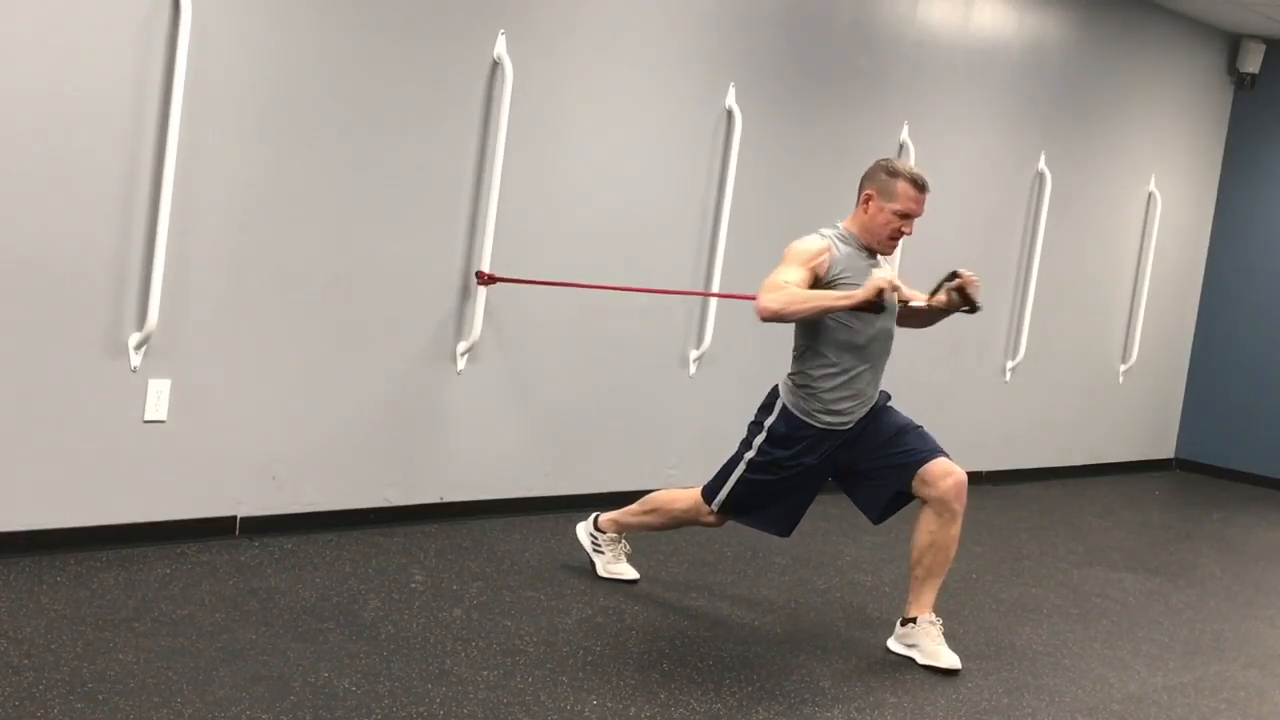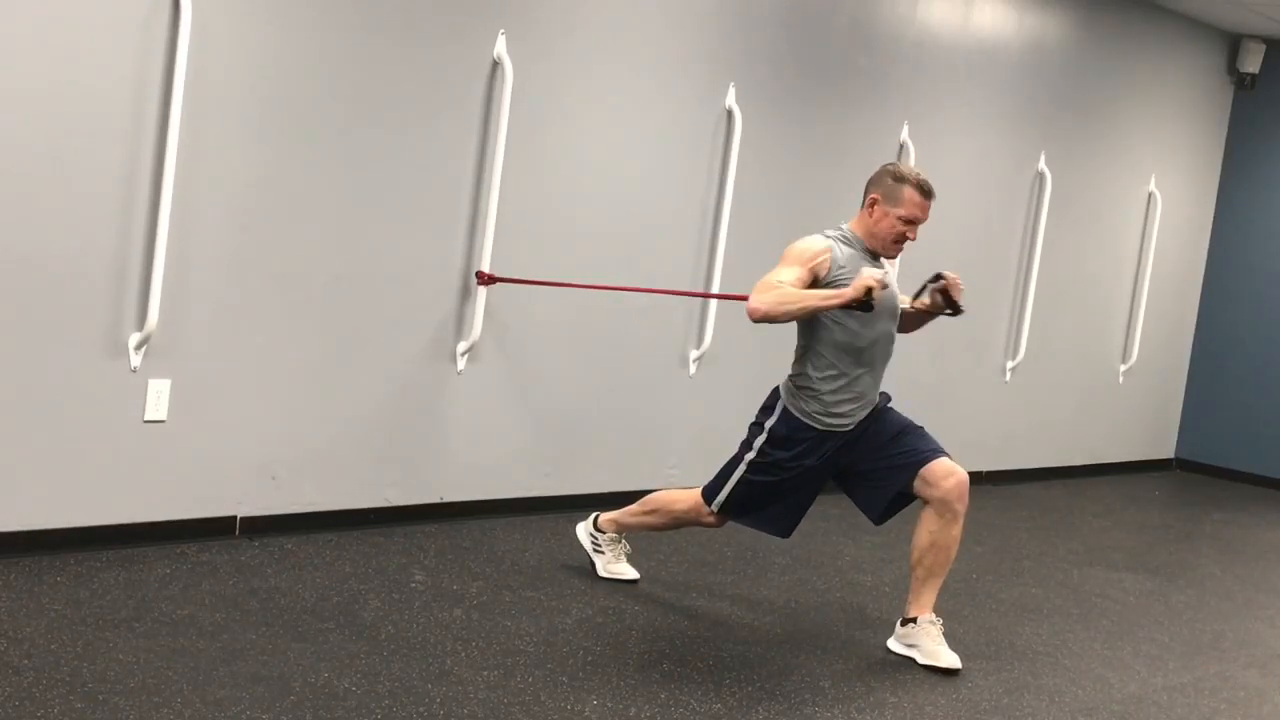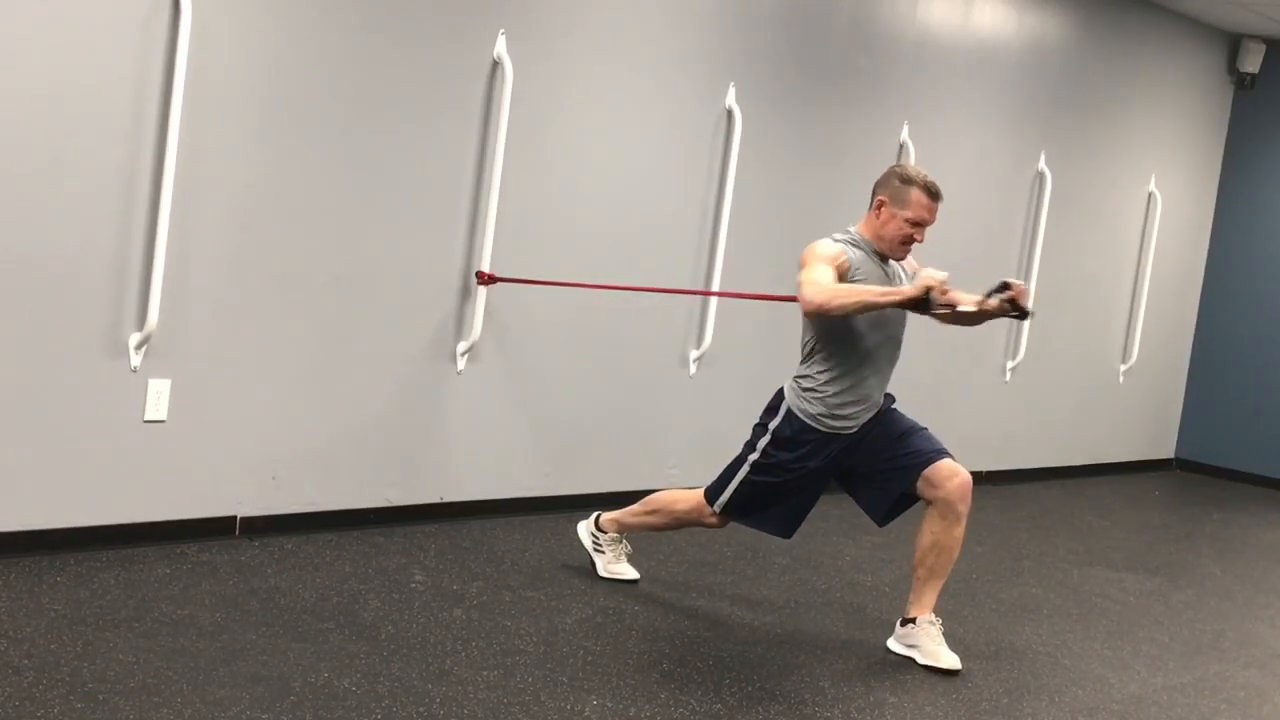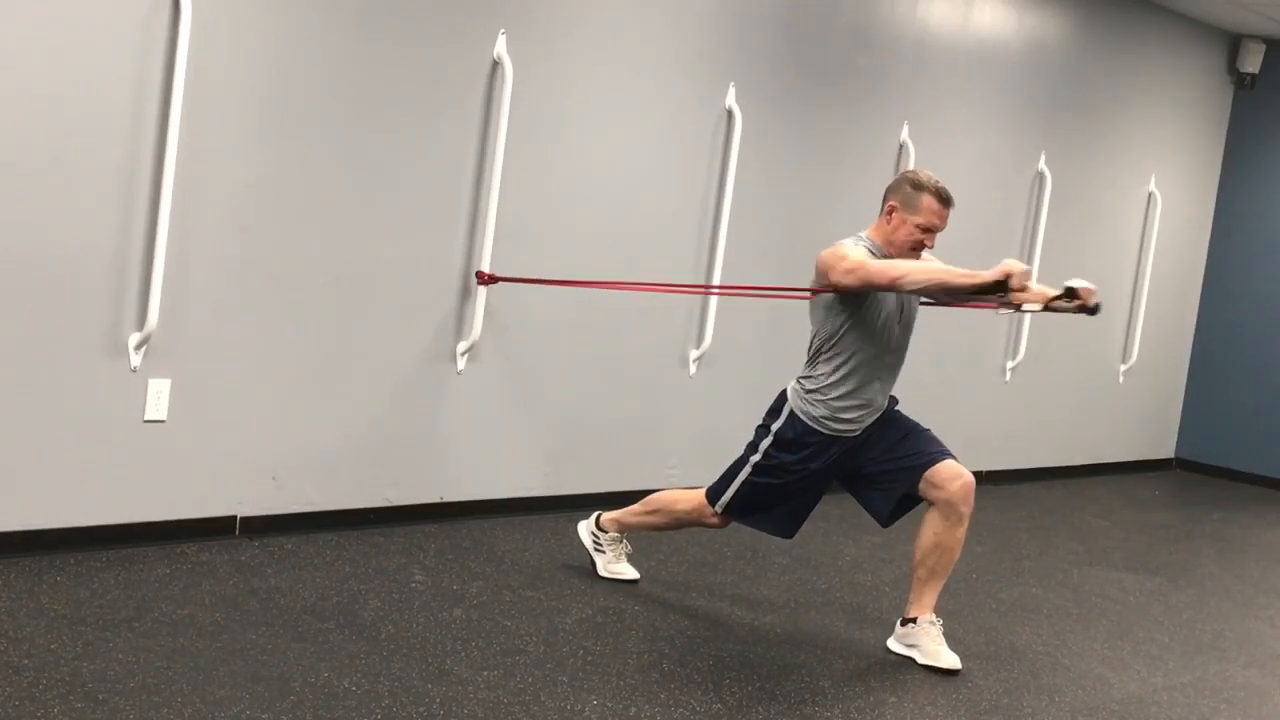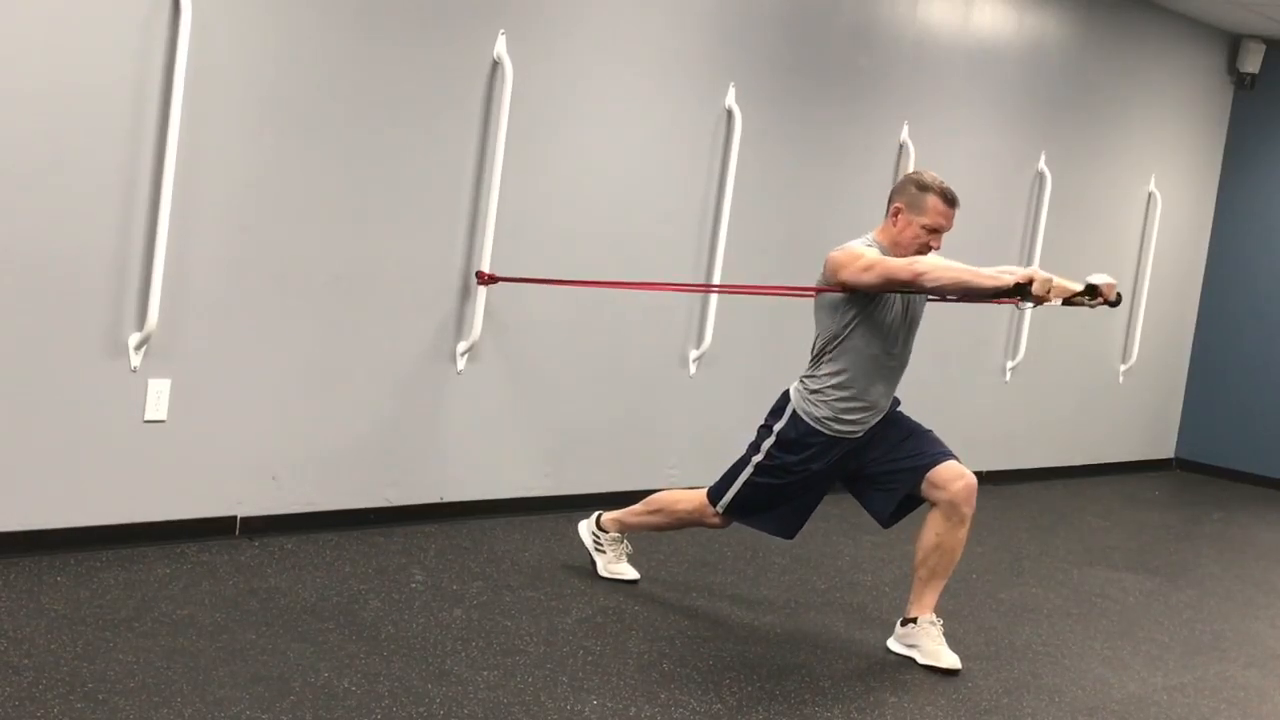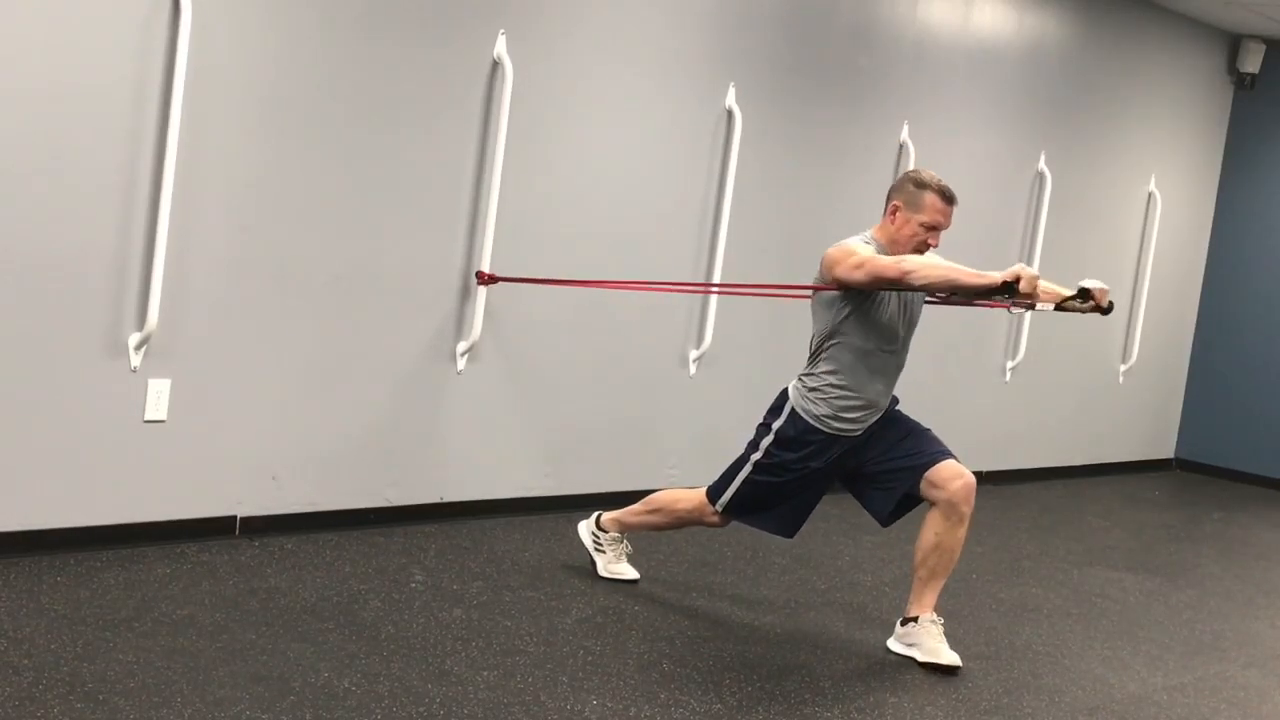
dt=0.2s
person 1, frame 1
left shoulder: (878, 257)
right shoulder: (817, 250)
left elbow: (910, 316)
right elbow: (769, 305)
left wrist: (945, 301)
right wrist: (853, 297)
left hip: (866, 417)
right hip: (802, 421)
left knee: (948, 486)
right knee: (712, 509)
left ankle: (917, 626)
right ankle: (604, 528)
person 1, frame 2
left shoulder: (879, 259)
right shoulder: (818, 251)
left elbow: (899, 318)
right elbow: (760, 306)
left wrist: (929, 303)
right wrist: (846, 295)
left hip: (867, 418)
right hip: (802, 422)
left knee: (950, 486)
right knee: (710, 510)
left ankle: (916, 625)
right ankle: (604, 527)
person 1, frame 3
left shoulder: (899, 264)
right shoulder: (827, 253)
left elbow: (947, 306)
right elbow: (817, 300)
left wrist: (992, 304)
right wrist: (906, 293)
left hip: (870, 419)
right hip: (806, 423)
left knee: (952, 486)
right knee: (714, 510)
left ankle: (917, 624)
right ankle: (605, 527)
person 1, frame 4
left shoulder: (916, 263)
right shoulder: (842, 258)
left elbow: (977, 288)
right elbow: (894, 277)
left wrist: (1053, 295)
right wrist: (990, 276)
left hip: (873, 421)
right hip: (810, 425)
left knee: (955, 487)
right knee: (715, 511)
left ankle: (916, 625)
right ankle: (607, 527)
person 1, frame 5
left shoulder: (924, 263)
right shoulder: (850, 260)
left elbow: (990, 281)
right elbow: (917, 274)
left wrist: (1076, 289)
right wrist: (1015, 278)
left hip: (875, 424)
right hip: (811, 425)
left knee: (959, 488)
right knee: (717, 511)
left ankle: (917, 626)
right ankle: (607, 527)
person 1, frame 6
left shoulder: (922, 262)
right shoulder: (850, 256)
left elbow: (993, 286)
right elbow: (901, 273)
left wrist: (1069, 297)
right wrist: (996, 279)
left hip: (874, 423)
right hip: (809, 423)
left knee: (956, 488)
right knee: (716, 509)
left ankle: (917, 625)
right ankle: (607, 527)
